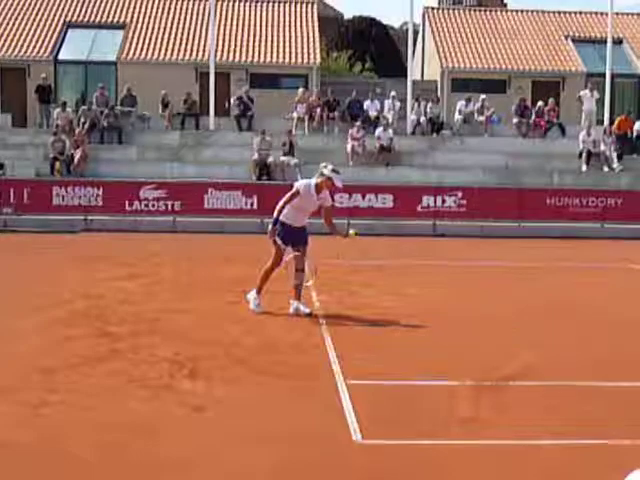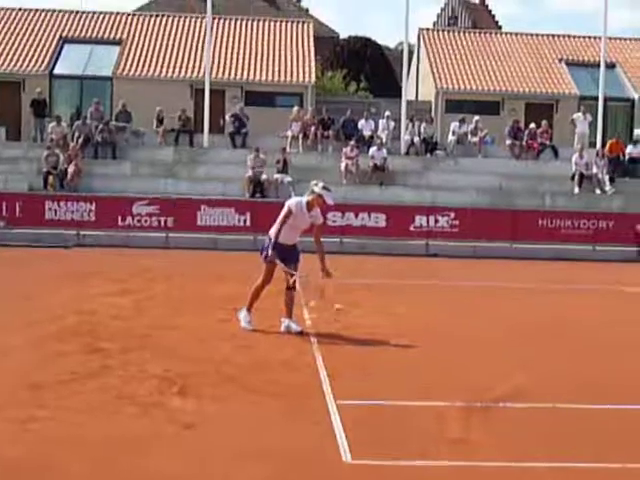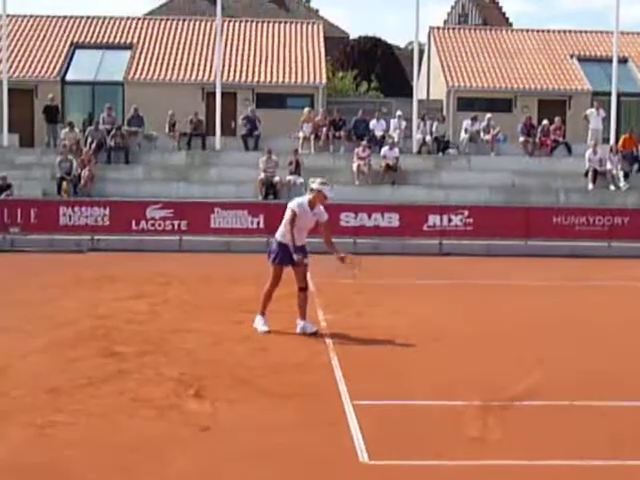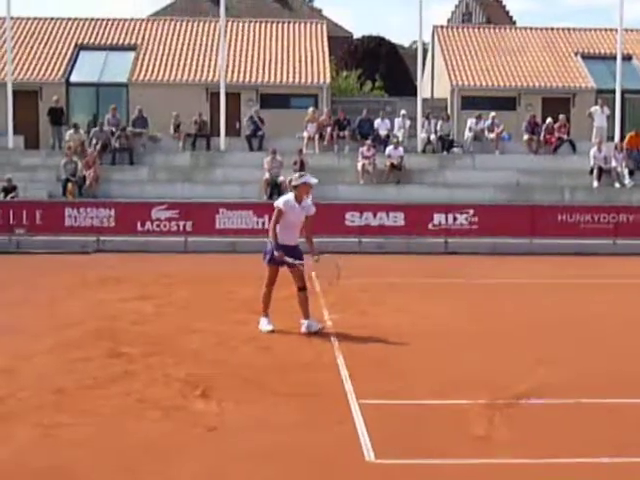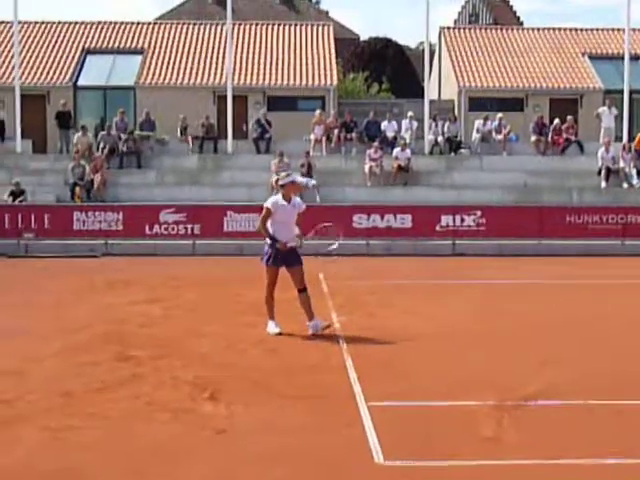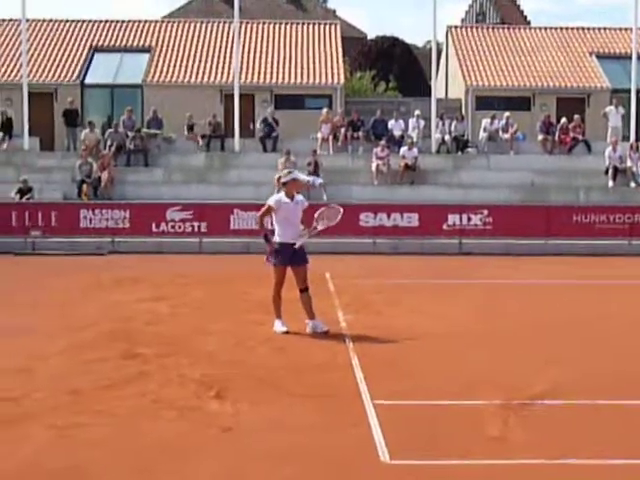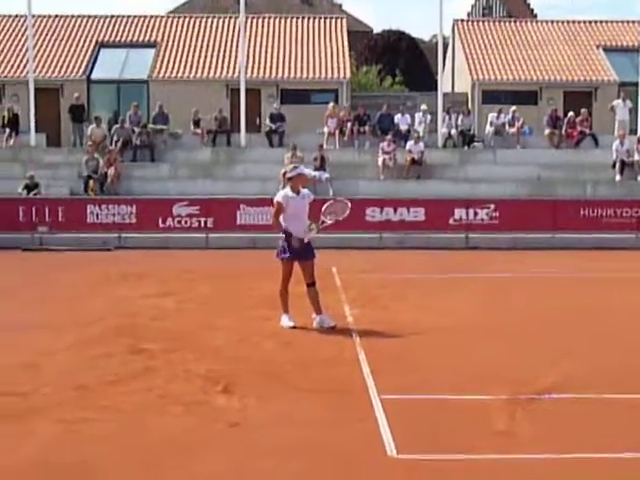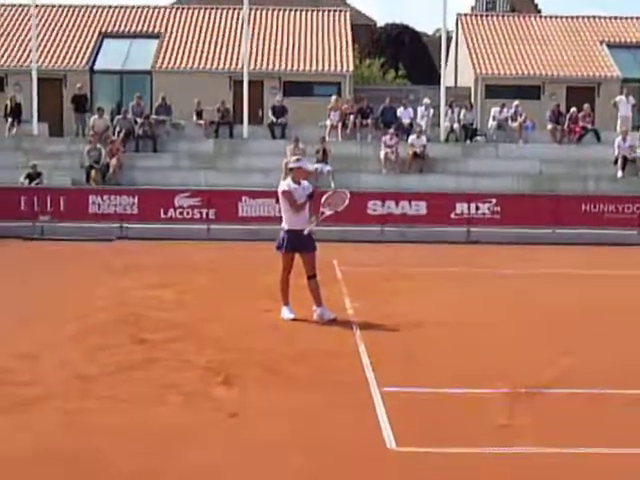
dt=0.4s
person 1, frame 1
left shoulder: (325, 198)
right shoulder: (303, 186)
left elbow: (328, 221)
right elbow: (282, 203)
left wrist: (341, 233)
right wrist: (273, 224)
left hip: (300, 229)
right hip: (284, 225)
left knee: (301, 266)
right knee: (275, 263)
left ankle: (296, 303)
right ankle: (256, 294)
person 1, frame 2
left shoulder: (317, 215)
right shoulder: (295, 204)
left elbow: (318, 241)
right elbow: (279, 226)
left wrist: (323, 266)
right wrist: (272, 247)
left hip: (291, 247)
right hip: (276, 243)
left knee: (292, 283)
right knee: (265, 280)
left ankle: (287, 321)
right ankle: (246, 313)
person 1, frame 3
left shoulder: (320, 212)
right shoulder: (297, 204)
left elbow: (327, 237)
right elbow: (289, 230)
left wrist: (337, 254)
right wrist: (294, 251)
left hip: (300, 247)
right hip: (282, 244)
left knee: (303, 285)
right knee: (274, 283)
left ankle: (302, 322)
right ankle: (261, 317)
person 1, frame 4
left shoulder: (308, 206)
right shoulder: (284, 202)
left elbow: (306, 230)
right elbow: (273, 226)
left wrist: (313, 251)
right wrist: (276, 249)
left hip: (294, 247)
right hip: (278, 246)
left knee: (302, 284)
right knee: (270, 283)
left ankle: (307, 321)
right ankle: (264, 319)
person 1, frame 5
left shoulder: (297, 203)
right shoulder: (273, 202)
right elbow: (261, 225)
left wrist: (299, 235)
right wrist: (275, 241)
left hip: (291, 248)
right hip: (274, 248)
left knee: (301, 285)
right knee: (271, 286)
left ankle: (313, 322)
right ankle: (271, 322)
person 1, frame 6
left shoulder: (300, 200)
right shoulder: (277, 200)
right elbow: (260, 218)
left wrist: (306, 229)
right wrist: (267, 240)
left hip: (297, 247)
right hip: (281, 246)
left knee: (303, 285)
right knee: (278, 285)
left ankle: (312, 322)
right ankle: (278, 321)
person 1, frame 7
left shoulder: (306, 194)
right shoulder: (283, 196)
right elbow: (275, 221)
left wrist: (313, 225)
right wrist: (290, 236)
left hip: (304, 241)
right hip: (289, 242)
left knee: (311, 280)
right knee: (285, 280)
left ankle: (319, 316)
right ankle: (285, 315)
person 1, frame 8
left shoulder: (306, 185)
right shoulder: (285, 186)
right elbow: (297, 207)
right wrist: (310, 196)
left hip: (305, 233)
right hip: (290, 233)
left knee: (311, 272)
right knee: (286, 272)
left ankle: (319, 308)
right ankle: (286, 307)
